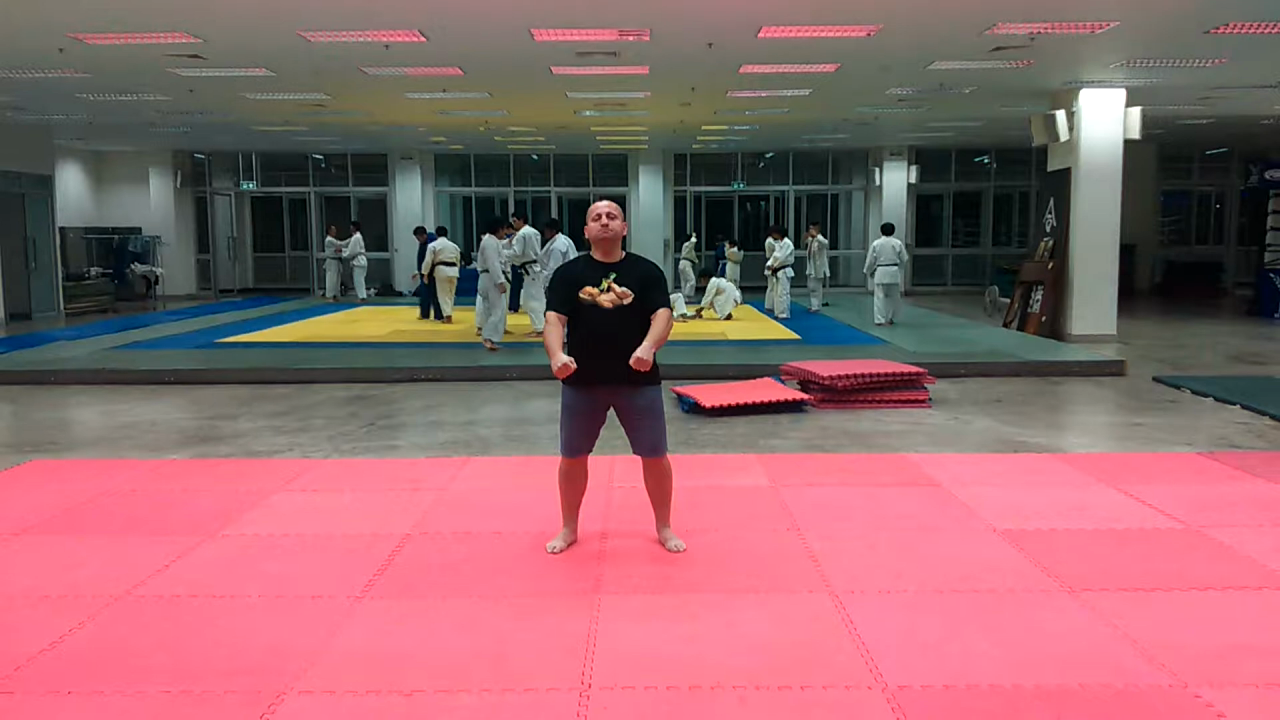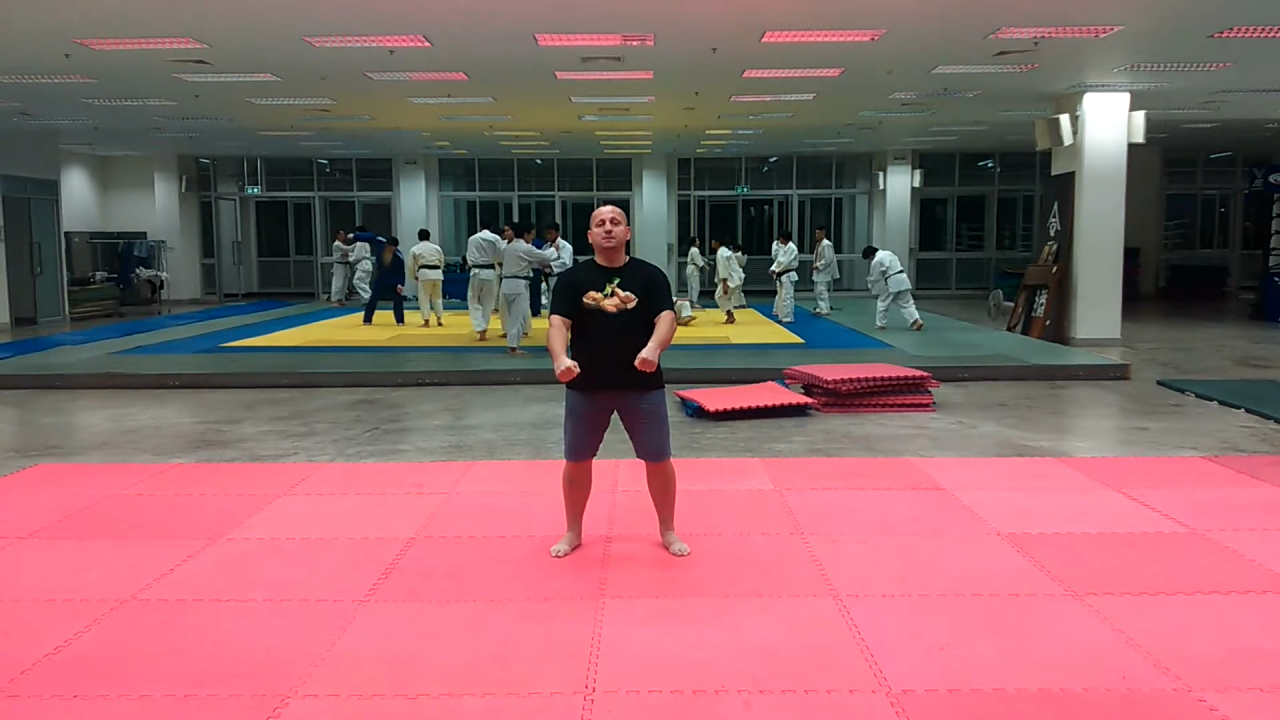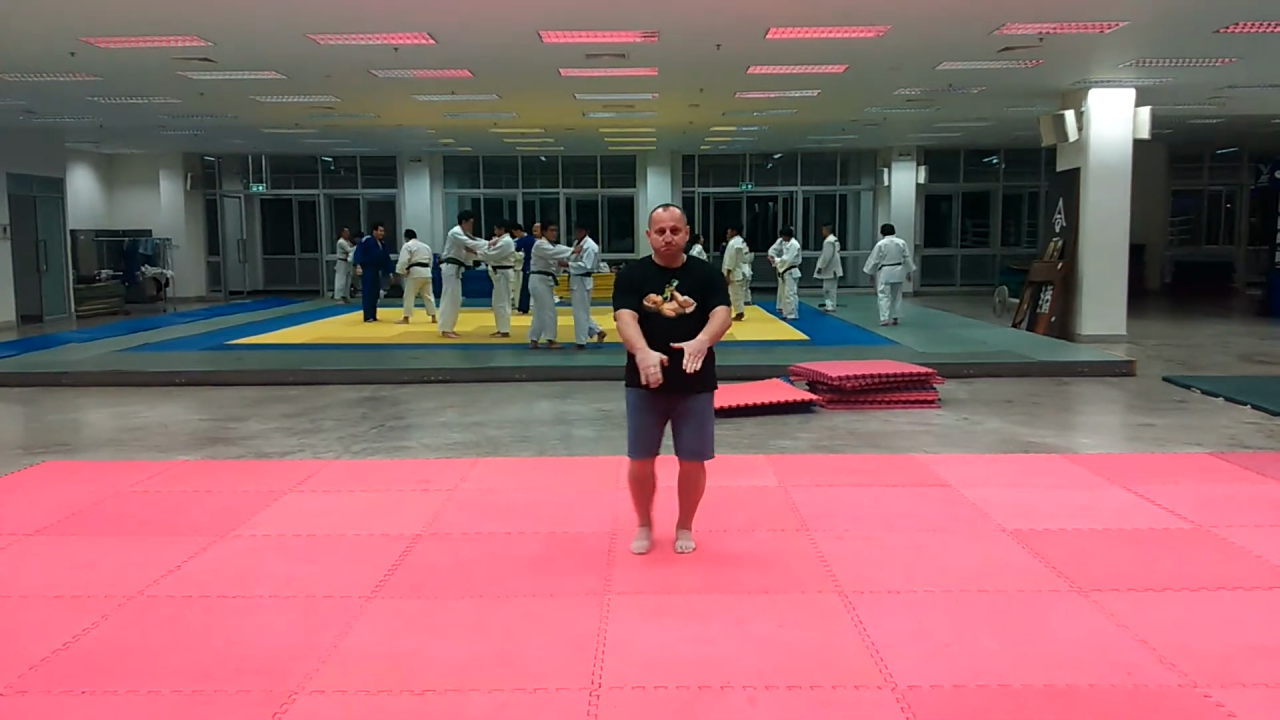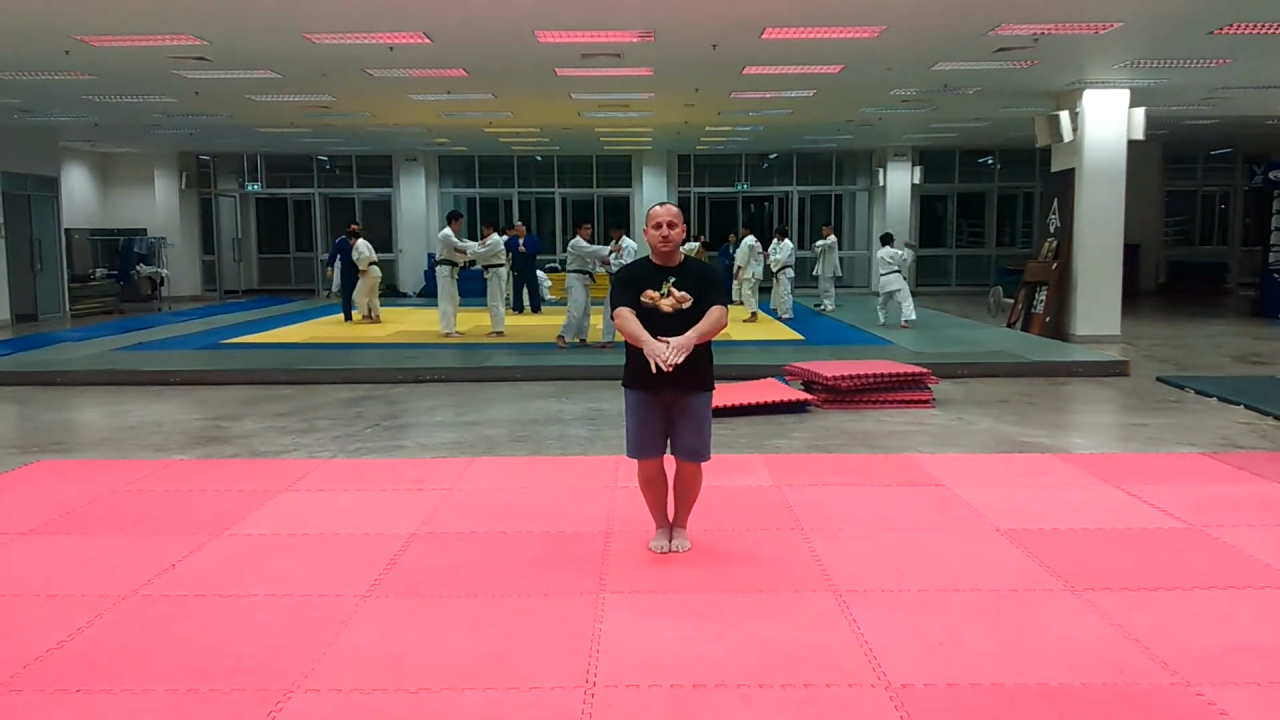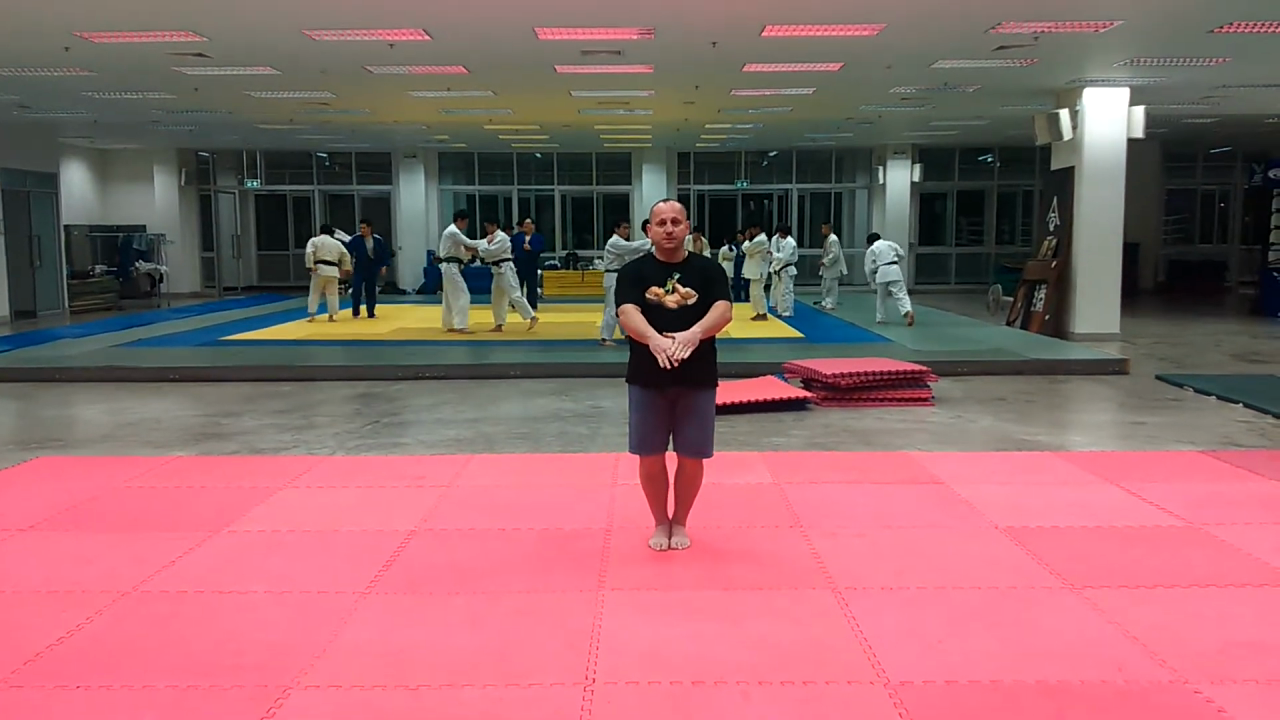
dt=1s
person 1, frame 1
left shoulder: (646, 271)
right shoulder: (569, 272)
left elbow: (662, 314)
right elbow: (554, 318)
left wrist: (648, 347)
right wrist: (556, 354)
left hip: (638, 380)
right hip: (582, 381)
left knee: (655, 456)
right knee: (573, 456)
left ankle: (664, 527)
right ankle: (569, 528)
person 1, frame 2
left shoulder: (650, 275)
right shoulder: (573, 277)
left elbow: (666, 317)
right elbow: (559, 322)
left wrist: (653, 348)
right wrist: (560, 358)
left hip: (642, 385)
right hip: (586, 386)
left knee: (658, 459)
right knee: (577, 460)
left ankle: (667, 531)
right ankle: (573, 532)
person 1, frame 3
left shoulder: (706, 274)
right shoulder: (631, 274)
left elbow: (722, 314)
right elbow: (625, 318)
left wrist: (701, 342)
right wrist: (642, 352)
left hip: (695, 383)
right hip: (645, 383)
left knee: (693, 460)
right knee: (641, 459)
left ankle: (684, 526)
right ankle: (644, 525)
person 1, frame 4
left shoulder: (704, 273)
right shoulder: (629, 275)
left elbow: (719, 315)
right elbow: (623, 317)
left wrist: (688, 338)
right wrist: (649, 343)
left hip: (693, 382)
right hip: (643, 382)
left knee: (690, 460)
right knee: (648, 459)
left ankle: (681, 525)
right ankle: (661, 525)
person 1, frame 5
left shoulder: (708, 269)
right shoulder: (634, 271)
left elbow: (724, 311)
right elbow: (627, 314)
left wrist: (693, 334)
right wrist: (655, 339)
left hip: (697, 378)
right hip: (647, 379)
left knee: (692, 457)
right knee: (650, 456)
left ankle: (680, 522)
right ankle: (660, 523)
